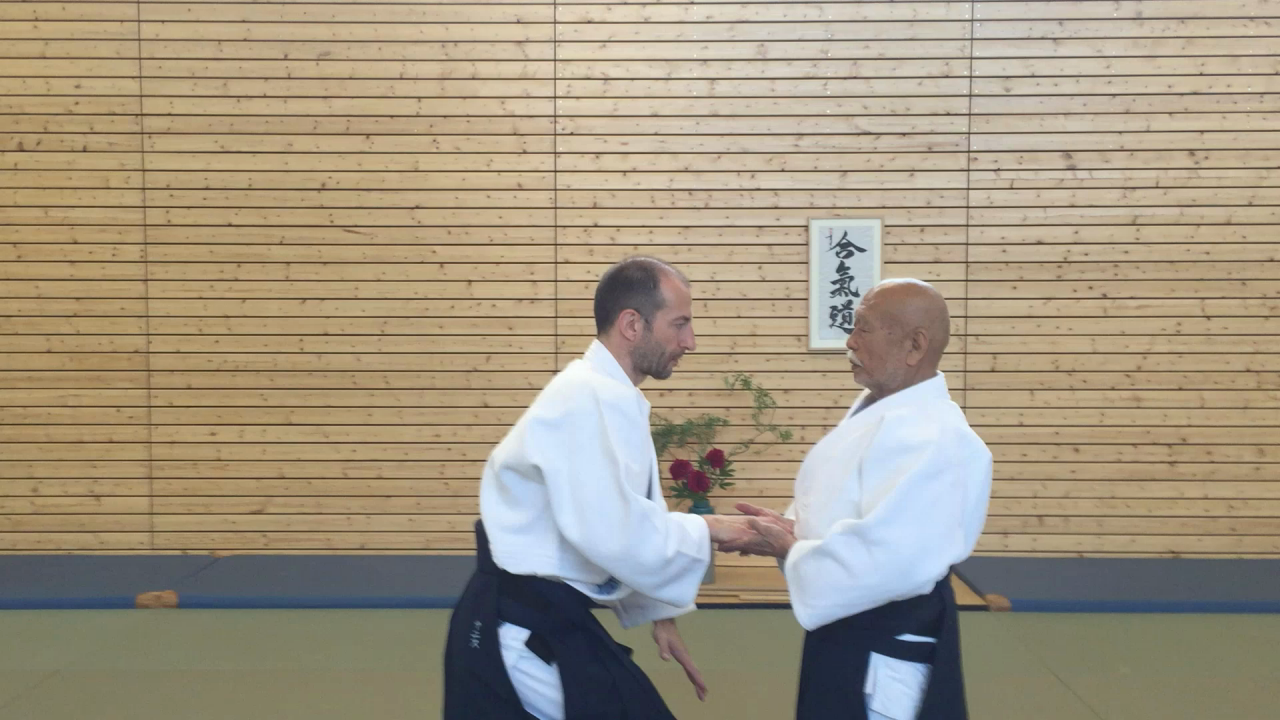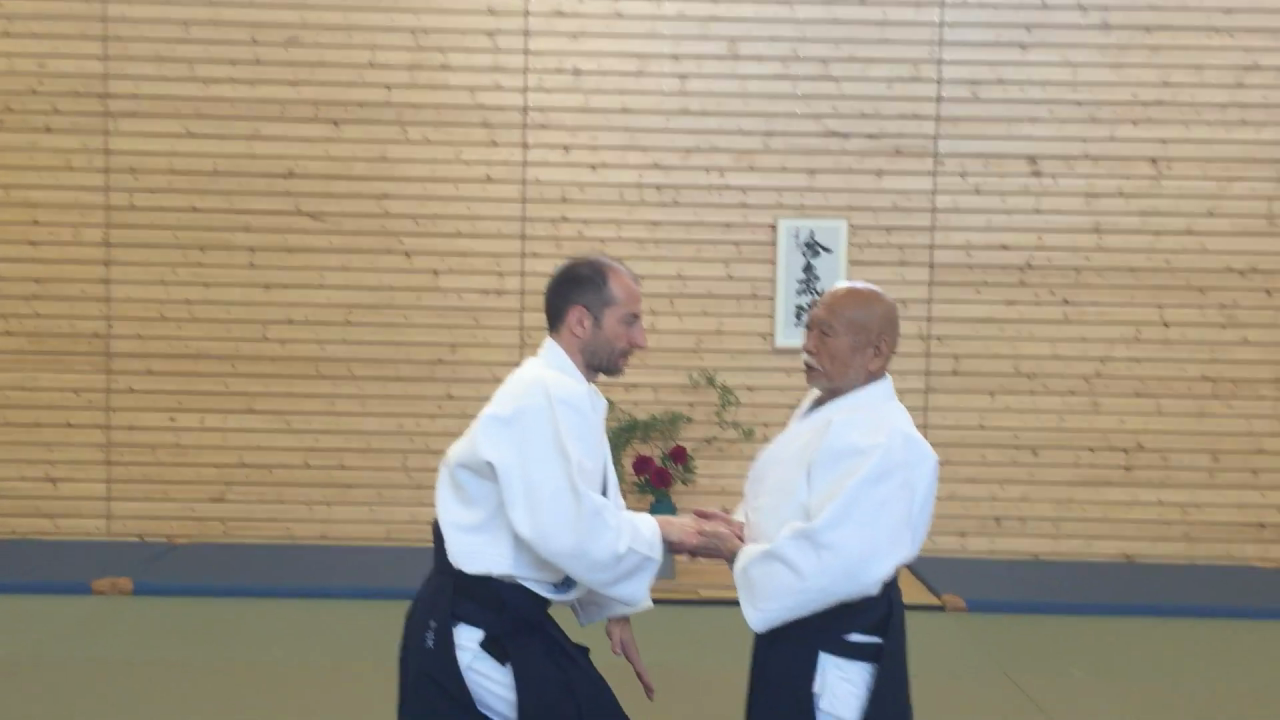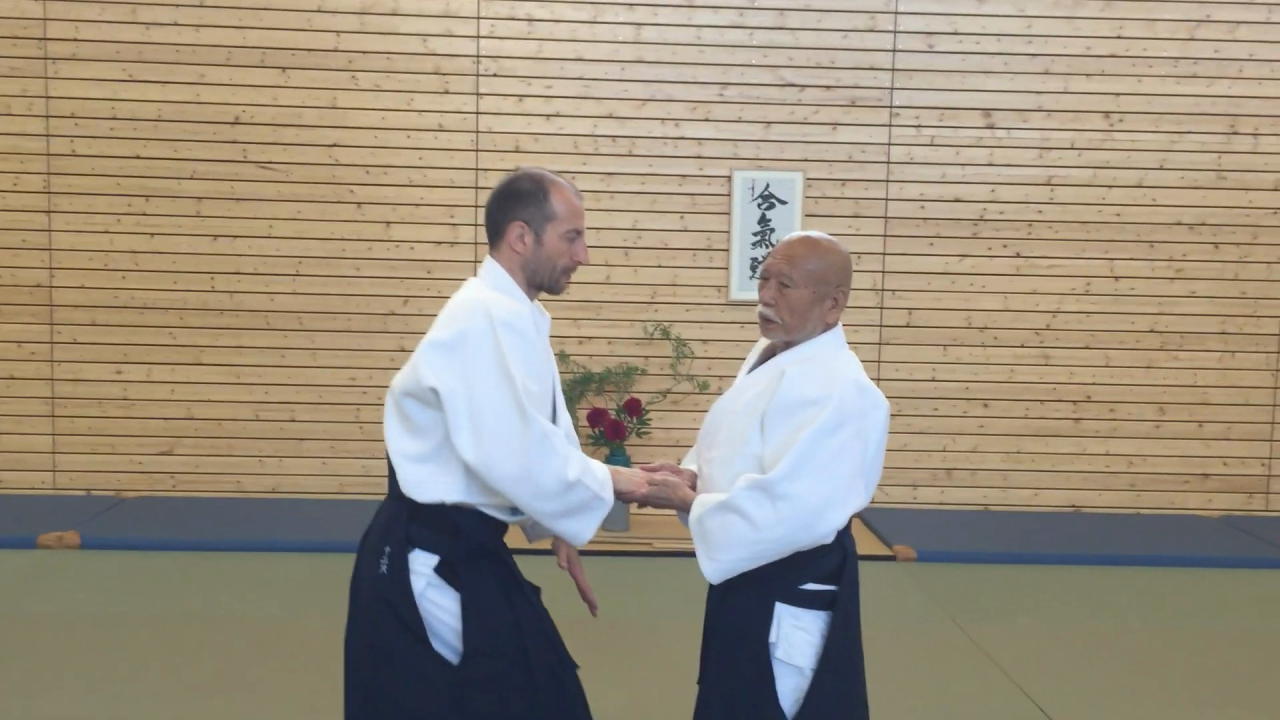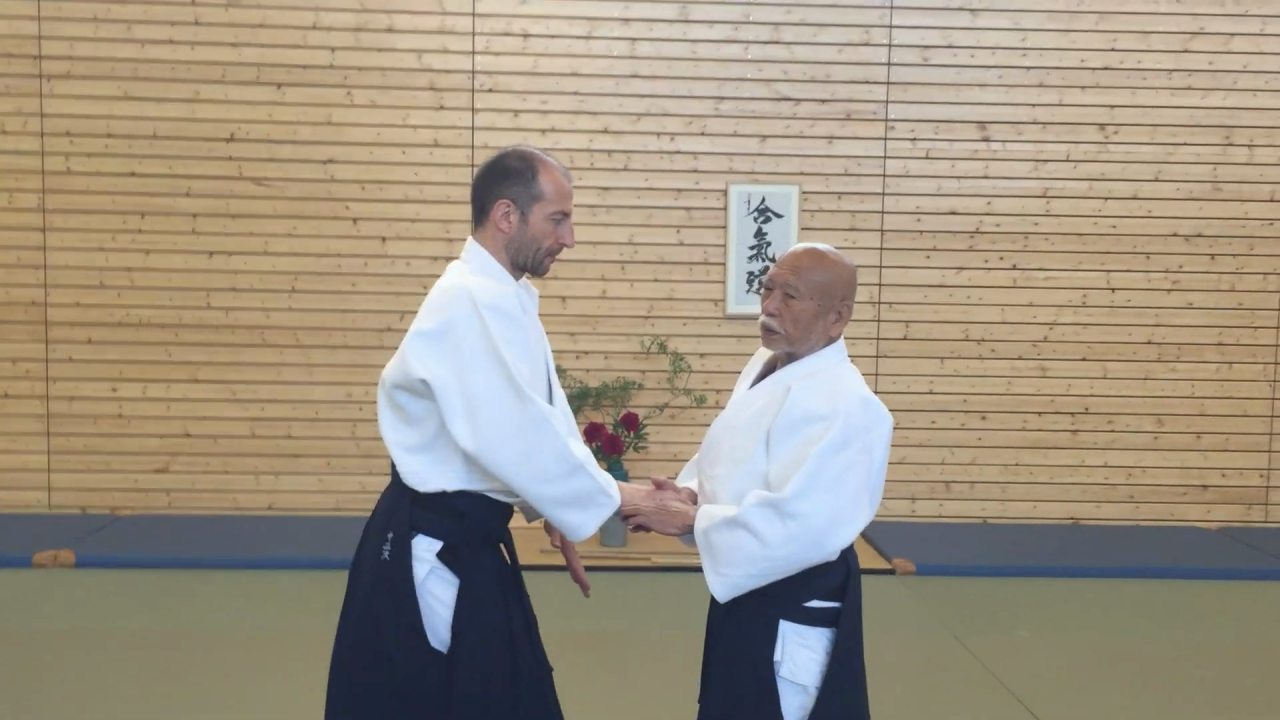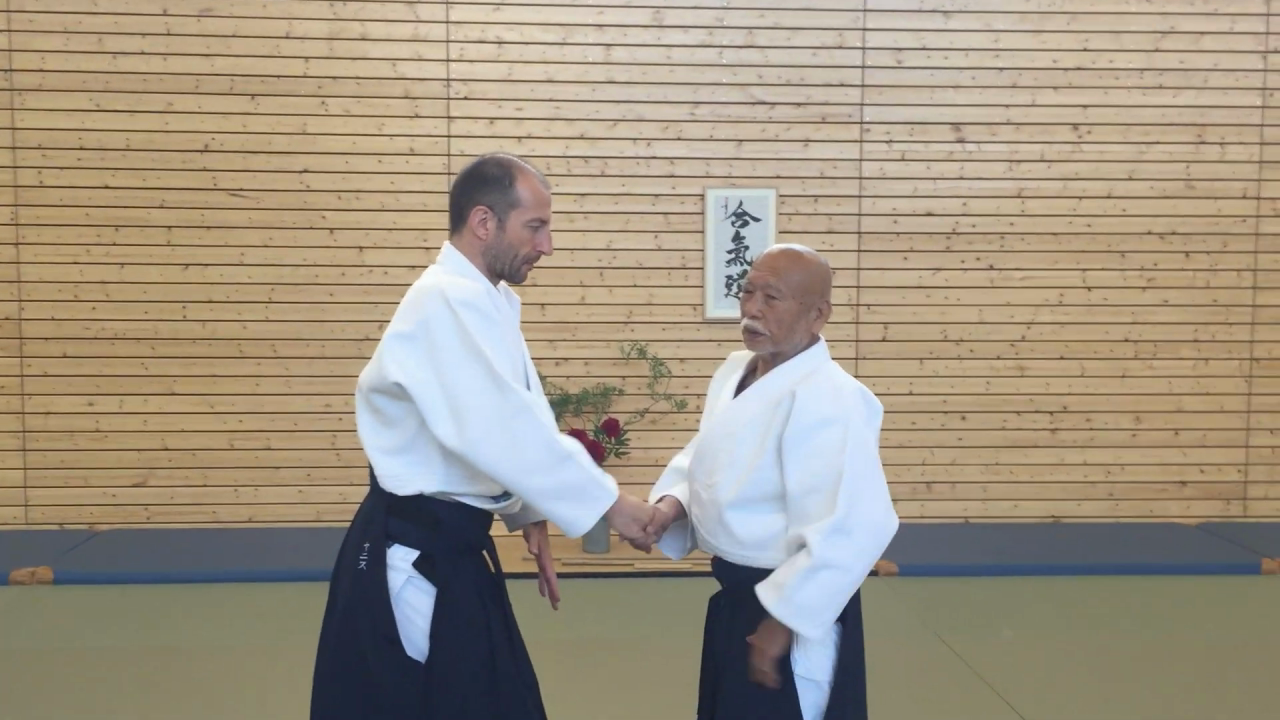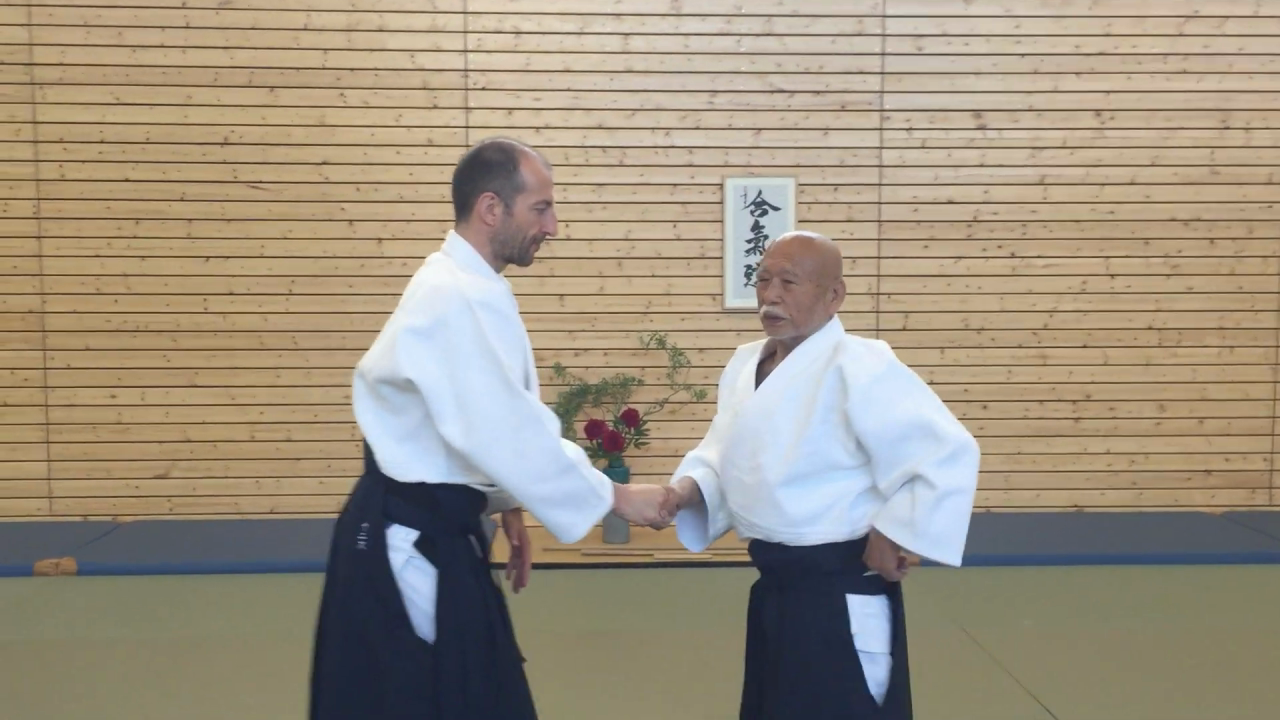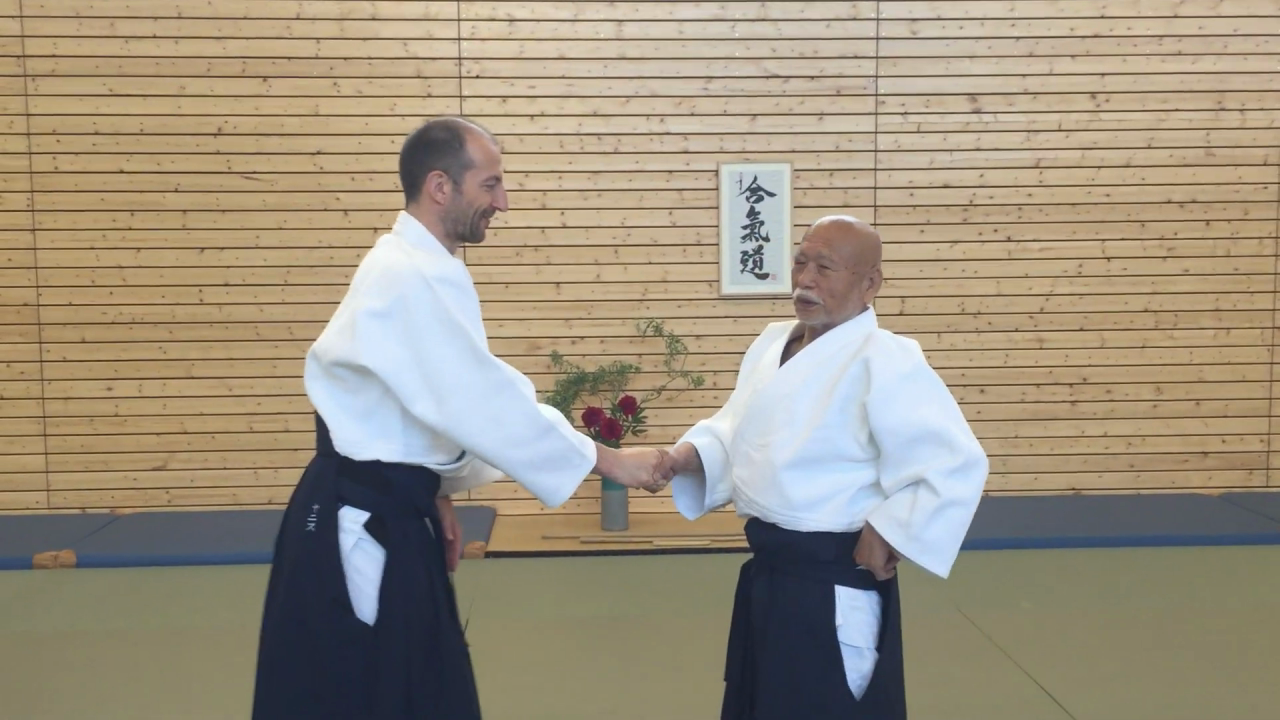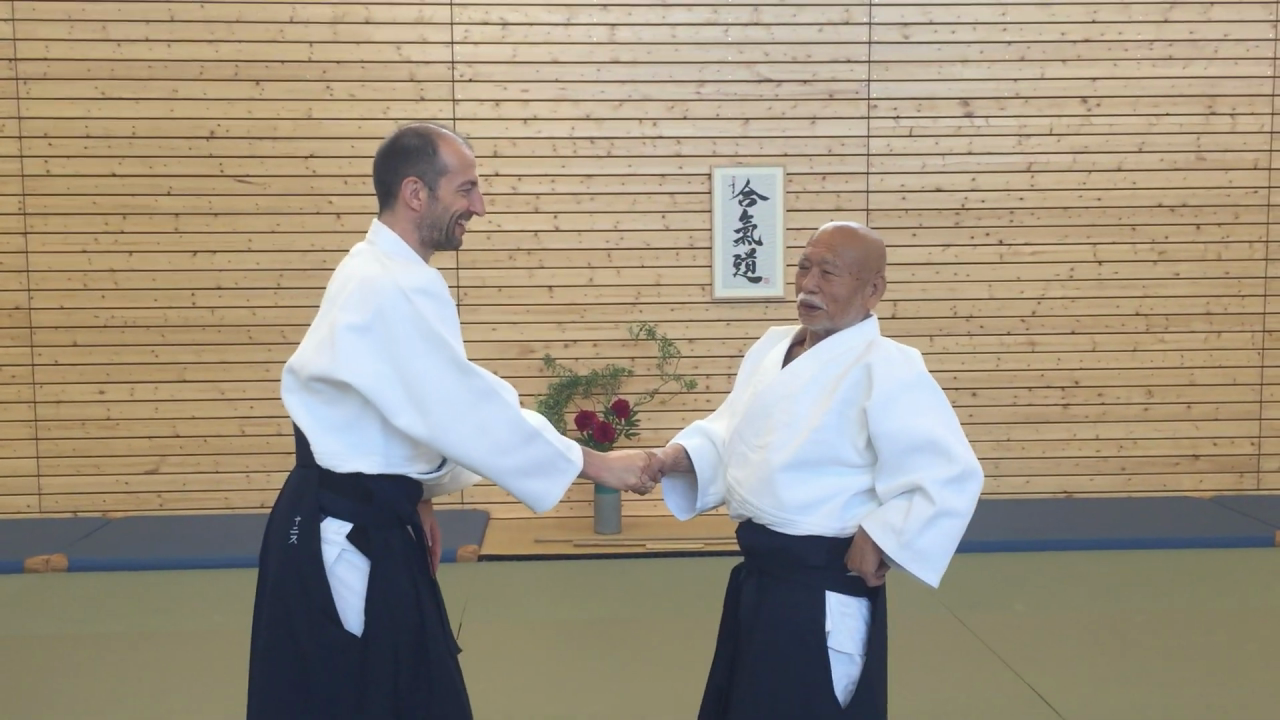
dt=0.5s
person 1, frame 1
left shoulder: (611, 397)
right shoulder: (591, 398)
left elbow: (628, 522)
right elbow: (615, 536)
left wrist: (657, 611)
right wrist: (705, 531)
left hip: (550, 623)
right hip: (519, 638)
person 1, frame 2
left shoulder: (566, 394)
right shoulder: (544, 395)
left elbow: (588, 518)
right elbow: (568, 532)
left wrist: (612, 611)
right wrist: (658, 531)
left hip: (505, 623)
right hip: (475, 636)
person 1, frame 3
left shoulder: (513, 316)
right shoulder: (488, 319)
left elbow: (533, 440)
right elbow: (513, 456)
left wrist: (557, 529)
right wrist: (606, 481)
left hip: (461, 553)
right hip: (428, 567)
person 1, frame 4
left shoulder: (501, 296)
right shoulder: (473, 302)
left elbow: (535, 421)
right elbow: (517, 438)
left wrist: (556, 514)
right wrist: (611, 495)
left hip: (463, 544)
right hip: (432, 555)
person 1, frame 5
left shoulder: (488, 299)
right shoulder: (449, 302)
left elbow: (522, 423)
right elbow: (503, 432)
left wrist: (531, 518)
right wrist: (612, 501)
left hip: (446, 554)
right hip: (408, 564)
person 1, frame 6
left shoulder: (466, 286)
right shoulder: (460, 299)
right elbow: (506, 430)
left wrist: (508, 511)
right wrist: (615, 497)
left hip: (433, 535)
right hip: (404, 548)
person 1, frame 7
left shoulder: (410, 265)
right shoulder: (416, 278)
right elbow: (484, 402)
left wrist: (435, 494)
right wrist: (609, 460)
left hip: (384, 516)
right hip: (357, 530)
person 1, frame 8
left shoulder: (380, 271)
right shoulder: (393, 289)
right elbow: (466, 410)
left wrist: (413, 498)
right wrist: (596, 464)
left hip: (362, 523)
right hip: (344, 538)
person 2, frame 1
left shoulder: (936, 438)
right shoulder: (874, 408)
left elbow: (890, 560)
left wrist: (787, 547)
right wrist: (791, 526)
left hip: (891, 646)
right hip: (844, 630)
person 2, frame 2
left shoulder: (885, 441)
right shoulder: (821, 408)
left elbow: (837, 561)
left wrist: (737, 551)
right wrist: (741, 528)
left hip: (839, 646)
right hip: (796, 627)
person 2, frame 3
left shoulder: (837, 389)
right shoulder: (770, 353)
left elbow: (792, 510)
left wrist: (688, 501)
right wrist: (694, 476)
left hip: (794, 592)
right hip: (751, 575)
person 2, frame 4
left shoulder: (841, 404)
right shoulder: (766, 367)
left elbow: (802, 526)
left wrist: (691, 519)
right wrist: (691, 493)
left hip: (796, 608)
right hip: (752, 594)
person 2, frame 5
left shoulder: (830, 400)
right shoulder: (736, 373)
left elbow: (848, 529)
right elbow: (704, 460)
left wrist: (786, 621)
right wrist: (673, 503)
left hip: (791, 610)
right hip: (739, 599)
person 2, frame 6
left shoulder: (861, 367)
right shoulder: (745, 365)
left elbow: (948, 454)
right elbow: (723, 455)
left wrist: (894, 535)
right wrist: (690, 488)
left hip: (841, 595)
right hip: (777, 587)
person 2, frame 7
left shoulder: (886, 361)
right shoulder: (771, 343)
left elbow: (955, 465)
right elbow: (738, 430)
left wrist: (888, 534)
right wrist: (691, 454)
left hip: (834, 588)
right hip: (770, 573)
person 2, frame 8
left shoulder: (888, 370)
right shoulder: (771, 348)
left elbow: (951, 476)
right elbow: (731, 431)
left wrist: (880, 542)
right wrist: (681, 455)
left hip: (824, 593)
right hip: (759, 576)
